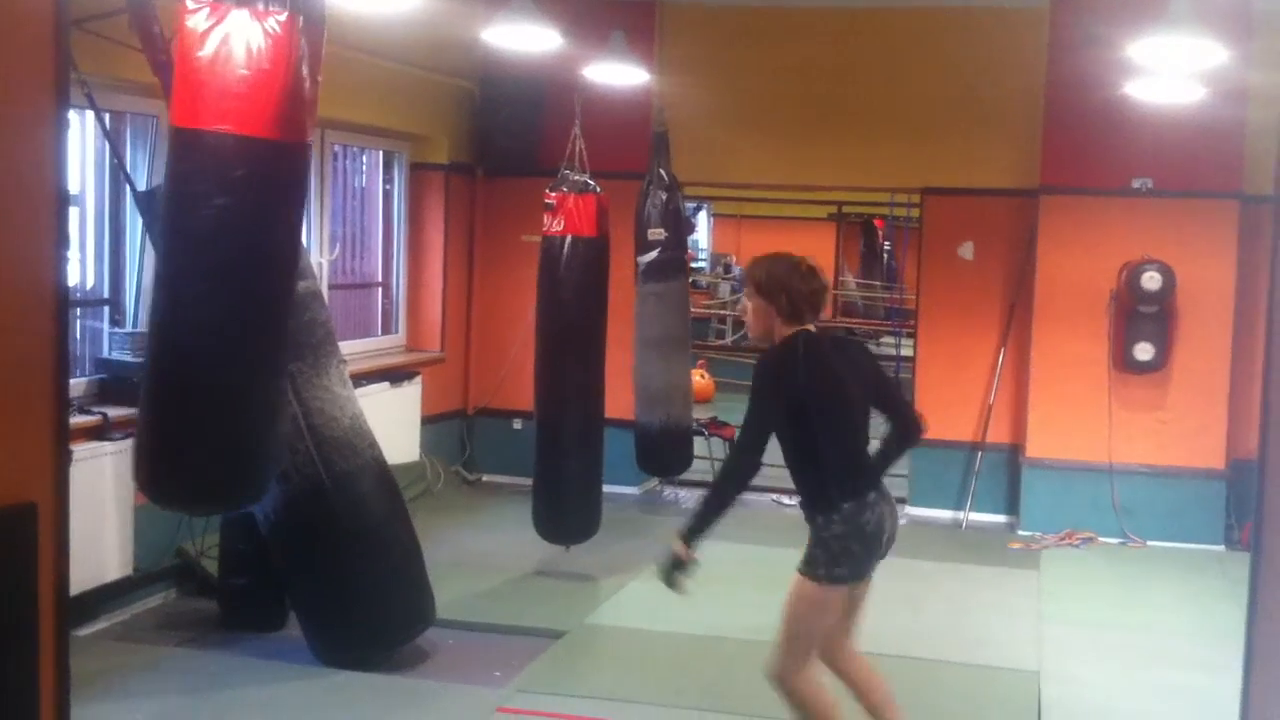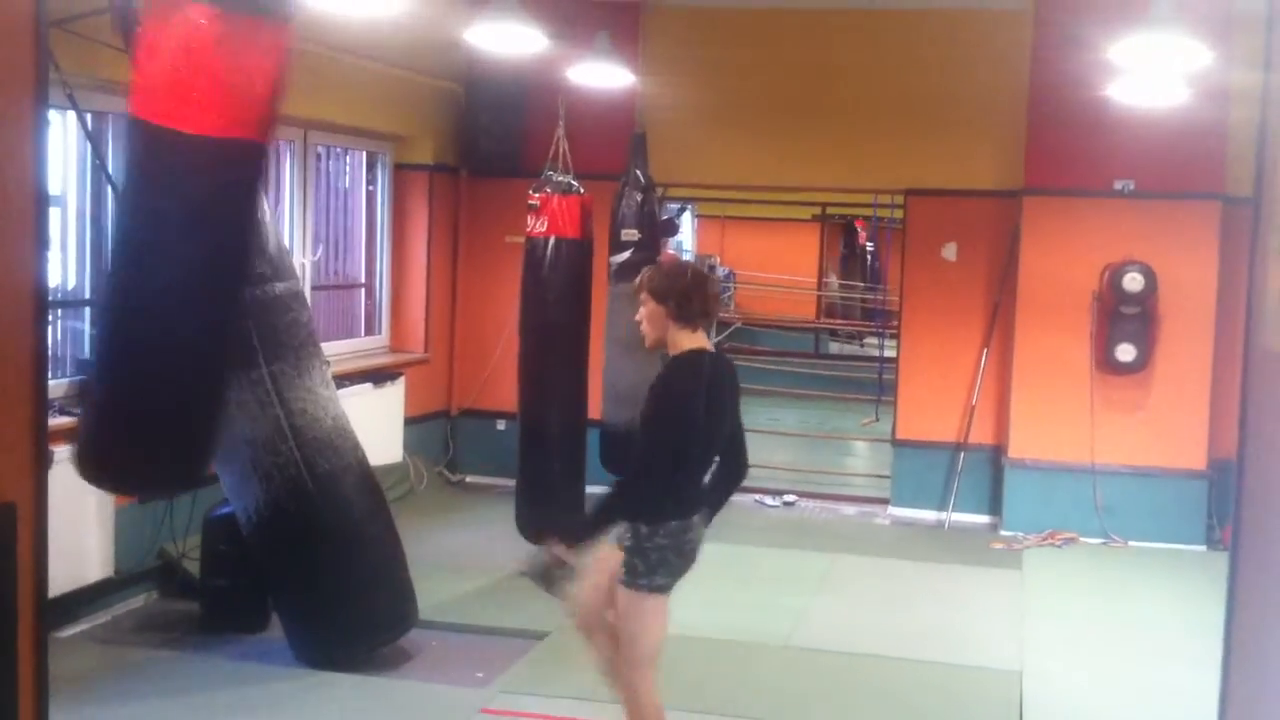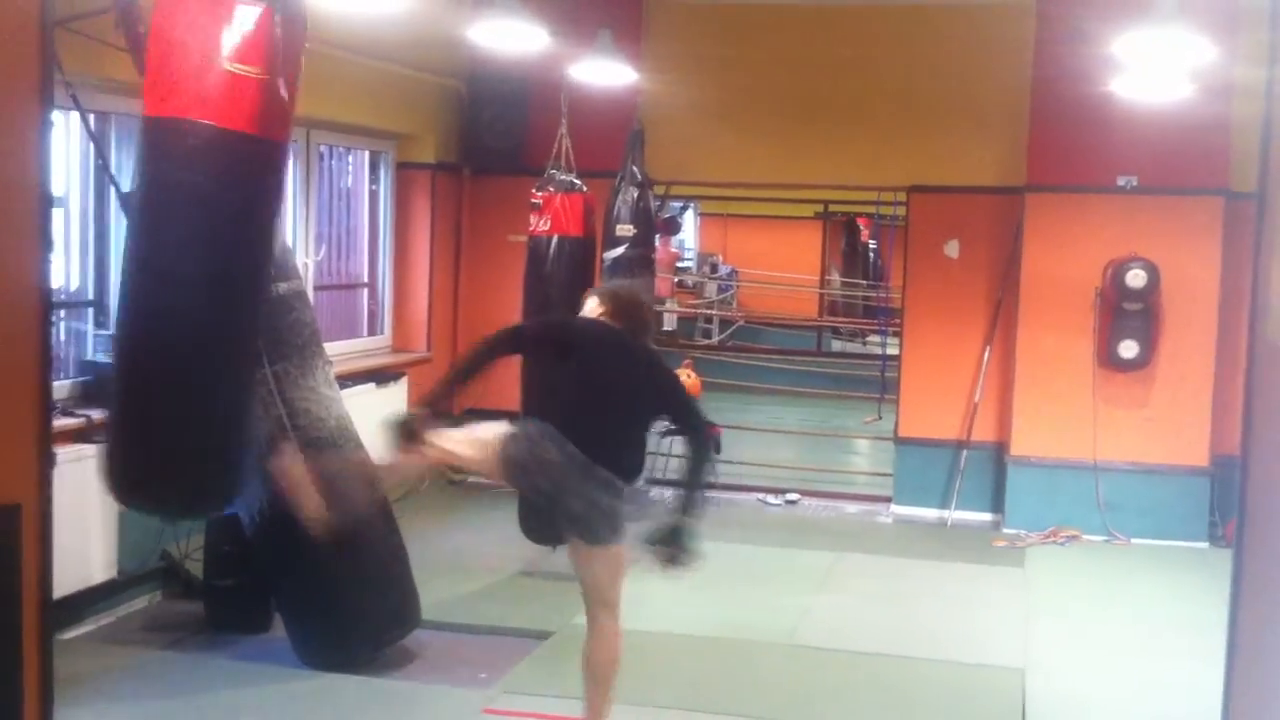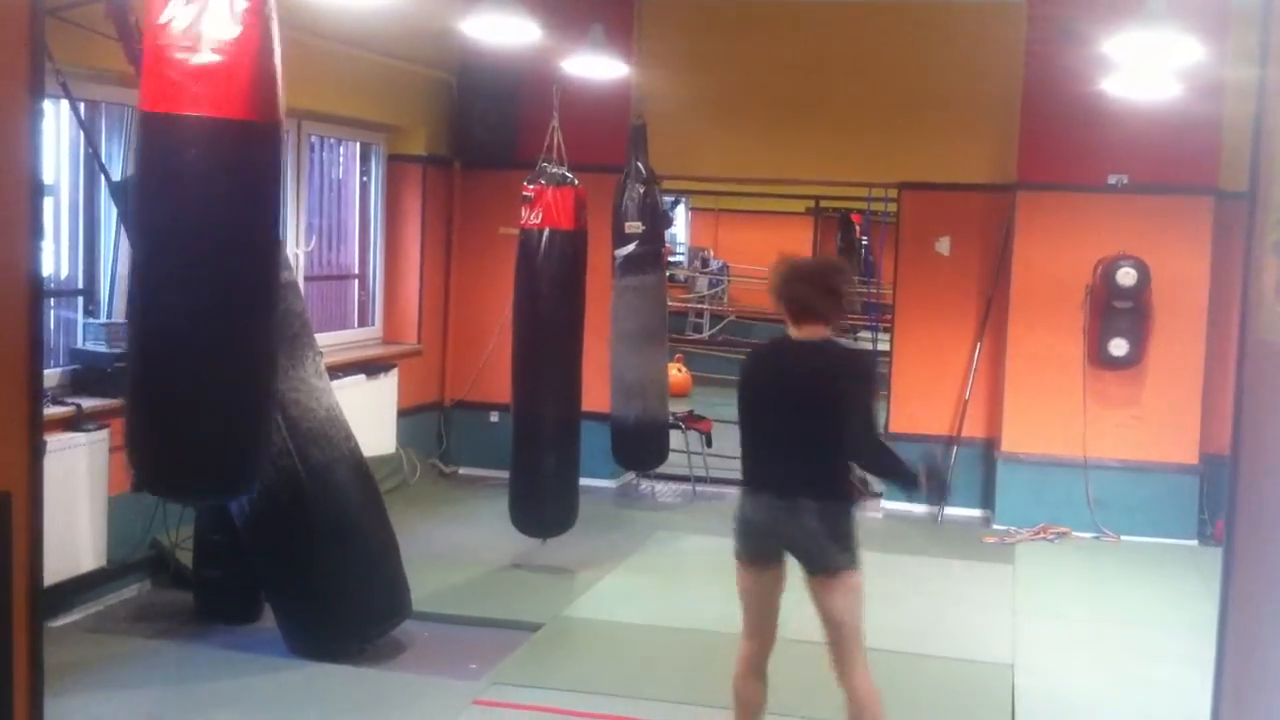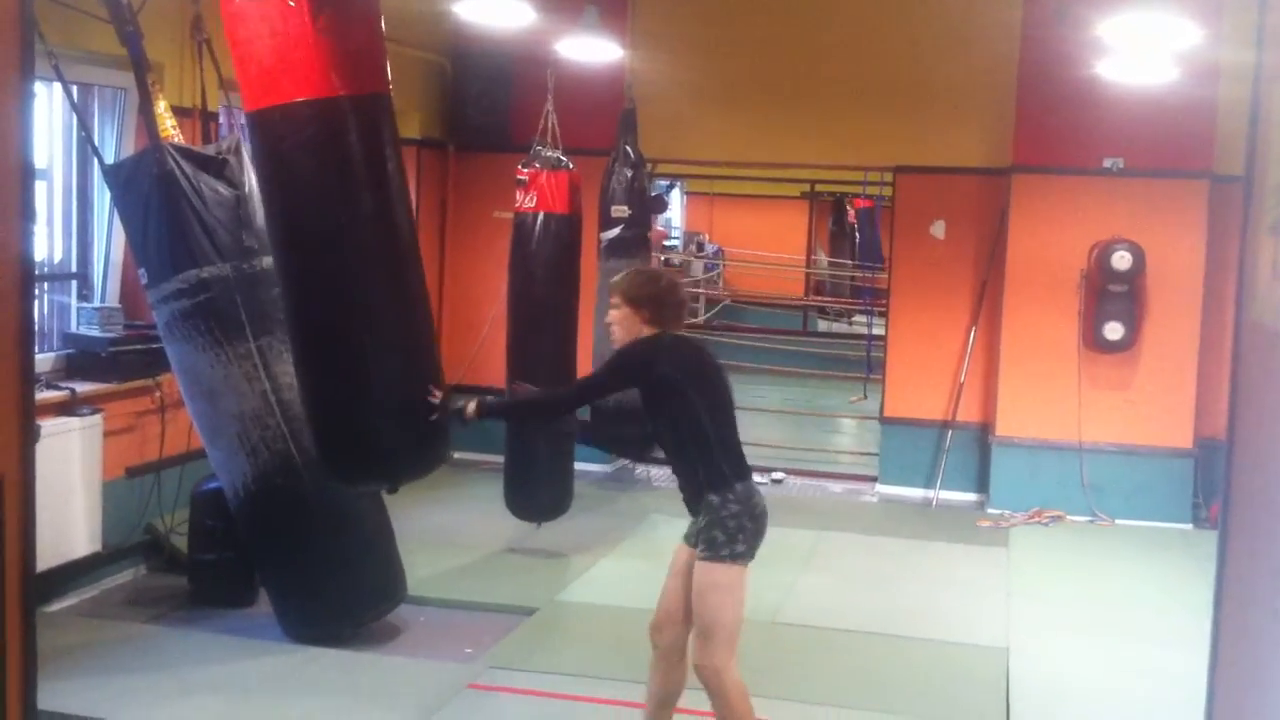
dt=1s
person 1, frame 1
left shoulder: (779, 365)
right shoulder: (849, 351)
left elbow: (743, 463)
right elbow: (909, 425)
left wrist: (687, 541)
left hip: (841, 525)
right hip: (873, 512)
left knee: (790, 670)
right knee: (833, 648)
person 1, frame 2
left shoulder: (677, 381)
right shoulder: (718, 370)
left elbow: (642, 480)
right elbow: (735, 465)
left wrist: (568, 544)
left hip: (655, 536)
right hip: (673, 524)
left knee: (636, 680)
right knee: (588, 610)
person 1, frame 3
left shoulder: (578, 331)
right shoulder: (660, 374)
left elbow: (501, 342)
right elbow: (699, 439)
left wrist: (428, 405)
right wrist: (682, 518)
left hip: (539, 448)
right hip: (596, 495)
left knee: (434, 442)
right knee: (605, 615)
person 1, frame 4
left shoulder: (758, 362)
right shoulder: (848, 366)
left elbow: (759, 446)
right elbow: (862, 450)
right wrist: (917, 481)
left hip: (759, 513)
right hip: (825, 520)
left knee: (755, 645)
right knee: (851, 661)
person 1, frame 5
left shoulder: (649, 355)
right shoulder: (679, 356)
left elbow: (564, 399)
left wrist: (478, 407)
left hip: (728, 510)
right hip: (715, 508)
left knee: (711, 661)
right knee: (666, 633)
